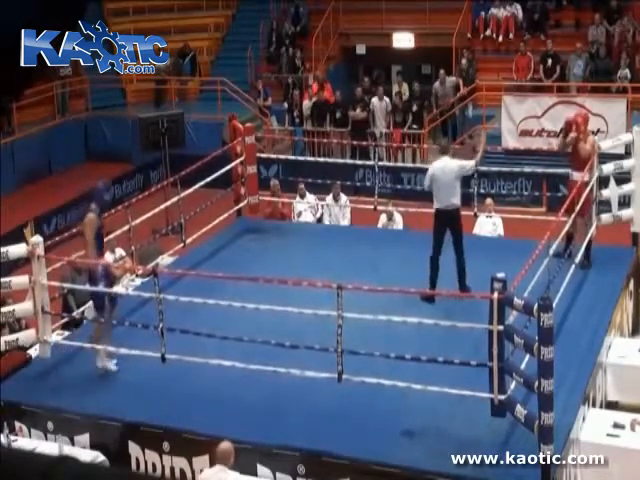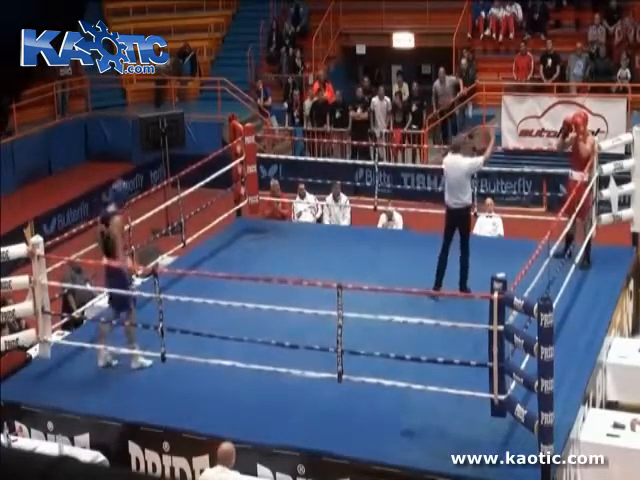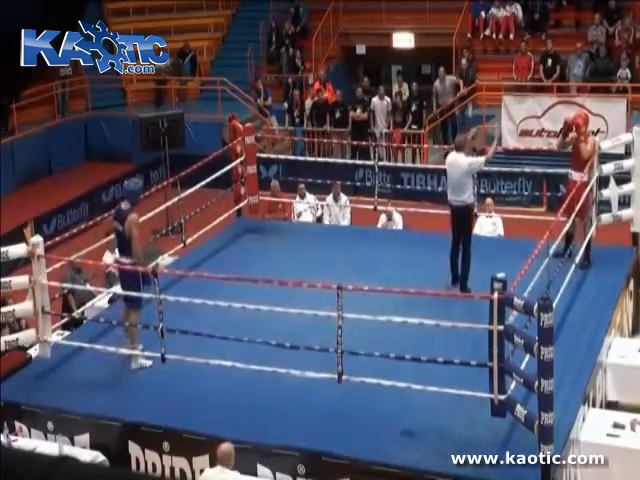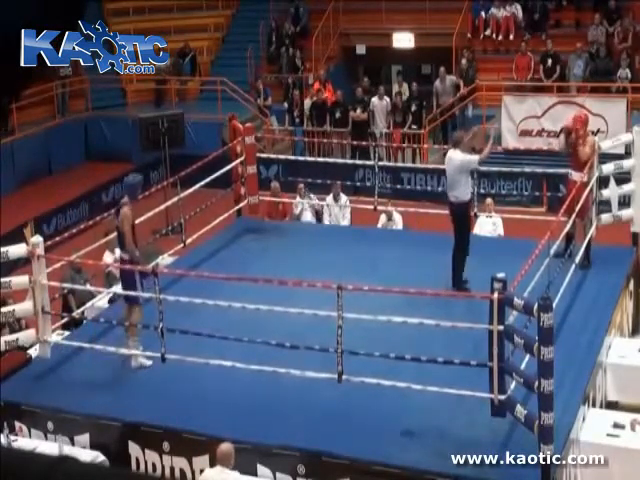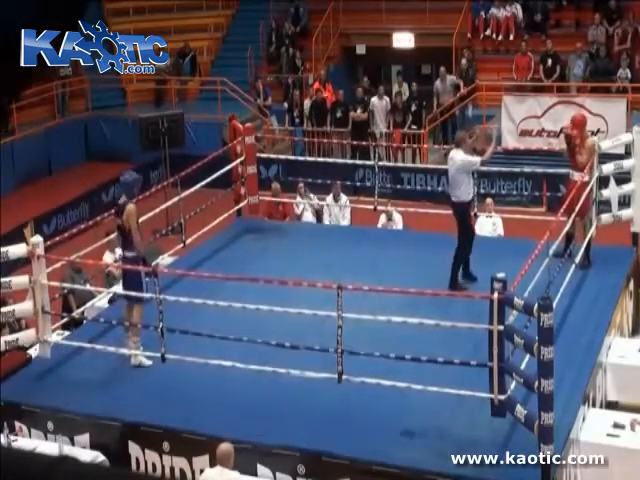
dt=0.5s
person 1, frame 1
left shoulder: (97, 214)
right shoulder: (92, 217)
right elbow: (90, 249)
left wrist: (109, 269)
right wrist: (98, 276)
left hip: (101, 268)
right hip: (97, 271)
left knee: (103, 314)
right knee: (105, 314)
left ankle: (102, 355)
right ankle: (101, 357)
person 1, frame 2
left shoulder: (104, 215)
right shoulder: (117, 219)
right elbow: (121, 250)
right wrist: (129, 272)
left hip: (109, 268)
right hip: (119, 270)
left knee: (114, 311)
right knee: (129, 312)
left ankle: (103, 354)
right ankle: (135, 358)
person 1, frame 3
left shoulder: (117, 210)
right shoulder: (132, 217)
right elbow: (136, 248)
left hip: (121, 263)
right hip: (131, 265)
left knee: (127, 305)
right knee: (134, 310)
left ankle: (131, 346)
right ankle: (135, 357)
person 1, frame 4
left shoulder: (122, 206)
right shoulder: (127, 210)
right elbow: (129, 242)
right wrist: (140, 263)
left hip: (124, 260)
right hip: (129, 261)
left knee: (130, 304)
right knee: (137, 305)
left ankle: (131, 345)
right ankle: (135, 354)
person 1, frame 5
left shoulder: (119, 206)
right shoulder: (131, 207)
right elbow: (136, 237)
right wrist: (145, 259)
left hip: (126, 257)
right hip: (134, 259)
left knee: (130, 302)
right knee: (138, 303)
left ankle: (130, 343)
right ankle: (135, 353)
person 2, frame 1
left shoulder: (433, 167)
right shoulder: (457, 165)
left elbow: (428, 188)
right elbow: (476, 161)
right wrist: (482, 143)
left hip: (440, 213)
right hip: (454, 212)
left knee: (436, 253)
right knee: (459, 251)
left ankle: (431, 291)
right ankle: (463, 287)
person 2, frame 2
left shoulder: (447, 160)
right shoulder: (467, 163)
left elbow: (453, 150)
right elbow: (485, 157)
left wrist: (463, 138)
right wrist: (492, 139)
left hip: (450, 210)
right hip: (464, 210)
left knee: (444, 249)
right knee: (464, 249)
left ankle: (437, 286)
right ankle: (463, 286)
person 2, frame 3
left shoulder: (450, 158)
right shoulder: (468, 162)
left elbow: (459, 148)
right elbow: (488, 157)
left wrist: (469, 136)
right wrist: (496, 139)
left hip: (453, 207)
right hip: (465, 208)
left knee: (455, 243)
right knee: (466, 248)
left ankle: (454, 278)
right ankle: (463, 286)
person 2, frame 4
left shoulder: (450, 154)
right shoulder: (462, 159)
left elbow: (462, 146)
right elbow: (483, 156)
left wrist: (472, 135)
right wrist: (491, 138)
left hip: (454, 203)
right hip: (462, 205)
left knee: (459, 242)
right knee: (464, 244)
left ankle: (457, 278)
right ankle: (457, 282)
person 2, frame 5
left shoulder: (454, 154)
right shoulder: (463, 160)
left elbow: (465, 148)
right elbow: (485, 158)
left wrist: (475, 138)
right wrist: (494, 140)
left hip: (458, 202)
right hip: (462, 204)
left knee: (469, 236)
right knee: (463, 242)
left ankle: (465, 271)
right ankle: (453, 282)
person 3, frame 1
left shoulder: (590, 139)
right shoulder: (573, 137)
left elbow: (584, 153)
right elbow: (560, 149)
left wrist: (580, 135)
right wrist: (566, 133)
left hip: (584, 181)
right hip: (573, 179)
left knee: (585, 219)
right knee: (571, 215)
left ankle: (587, 257)
right ankle: (567, 249)
person 3, frame 2
left shoulder: (589, 139)
right shoulder: (573, 137)
left elbow: (584, 153)
right elbow: (560, 148)
left wrist: (580, 135)
right wrist: (564, 133)
left hip: (584, 181)
right hip: (573, 179)
left knee: (584, 219)
right knee: (571, 216)
left ankle: (587, 257)
right ankle: (567, 249)
person 3, frame 3
left shoulder: (591, 139)
right shoulder: (574, 137)
left elbow: (585, 155)
right elbow: (560, 147)
left wrist: (581, 136)
right wrist: (565, 132)
left hip: (584, 181)
right hip: (573, 179)
left knee: (584, 219)
right knee: (570, 216)
left ankle: (587, 257)
right ankle: (567, 249)
person 3, frame 4
left shoulder: (590, 140)
right shoulder: (574, 137)
left elbow: (583, 157)
right elbow: (565, 152)
left wrist: (579, 139)
right wrist: (567, 138)
left hip: (584, 181)
right hip: (572, 179)
left knee: (584, 219)
right knee: (571, 216)
left ankle: (587, 257)
right ankle: (567, 249)
person 3, frame 5
left shoulder: (590, 142)
right shoulder: (574, 139)
left elbow: (581, 163)
left wrist: (577, 144)
right wrist: (568, 143)
left hip: (584, 182)
right hip: (573, 179)
left knee: (584, 219)
right knee: (570, 215)
left ankle: (587, 257)
right ankle: (567, 249)
